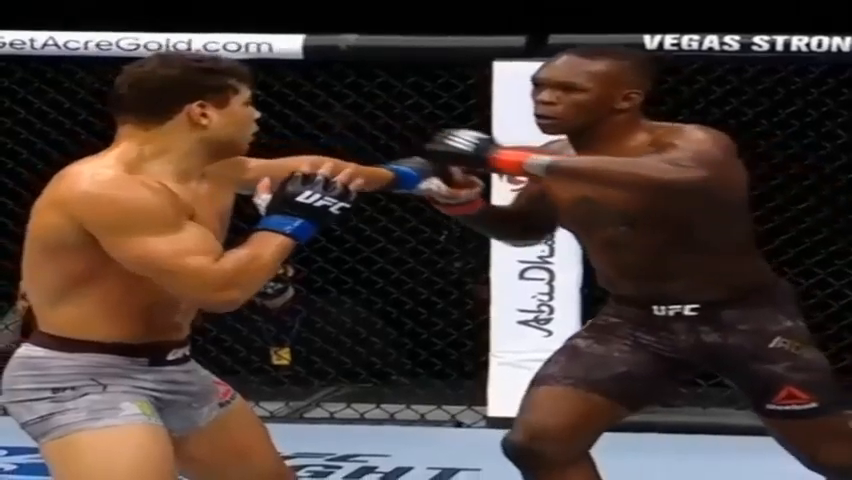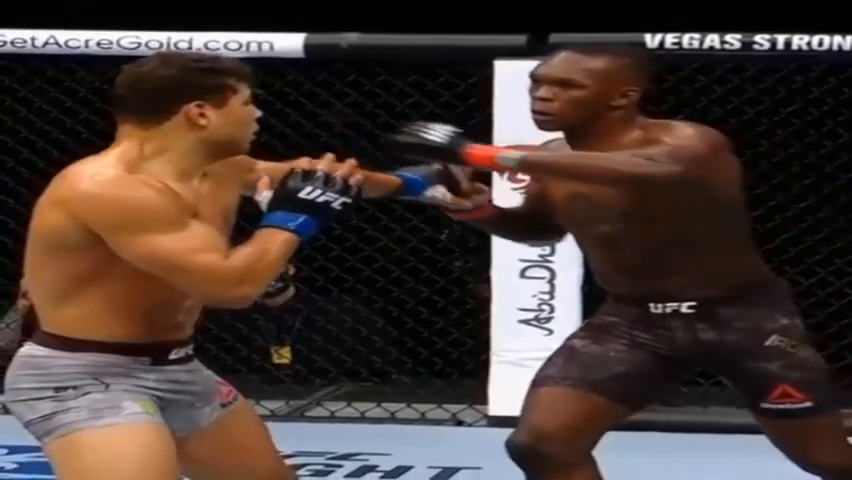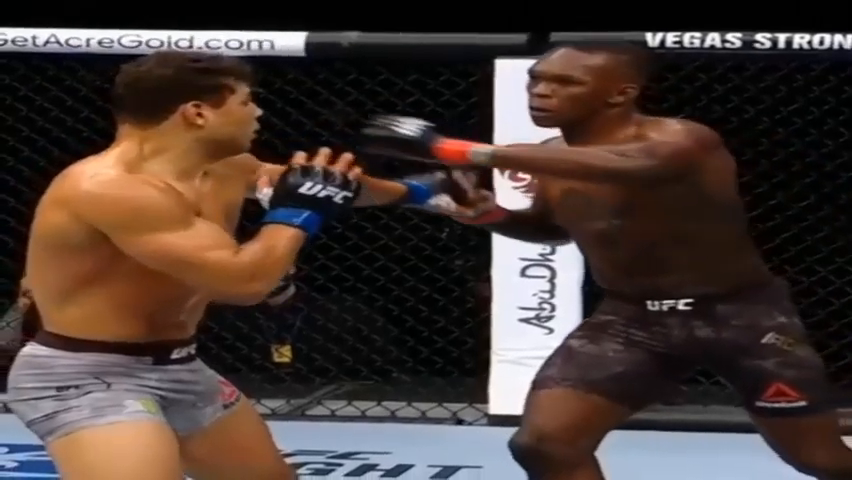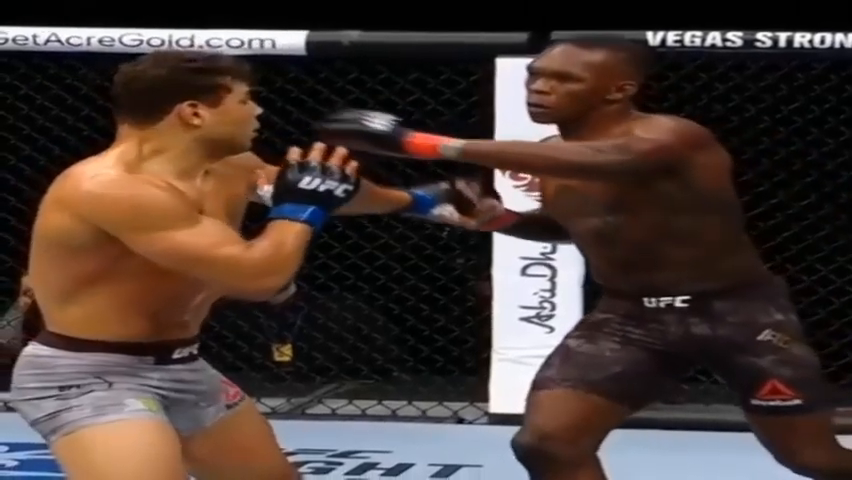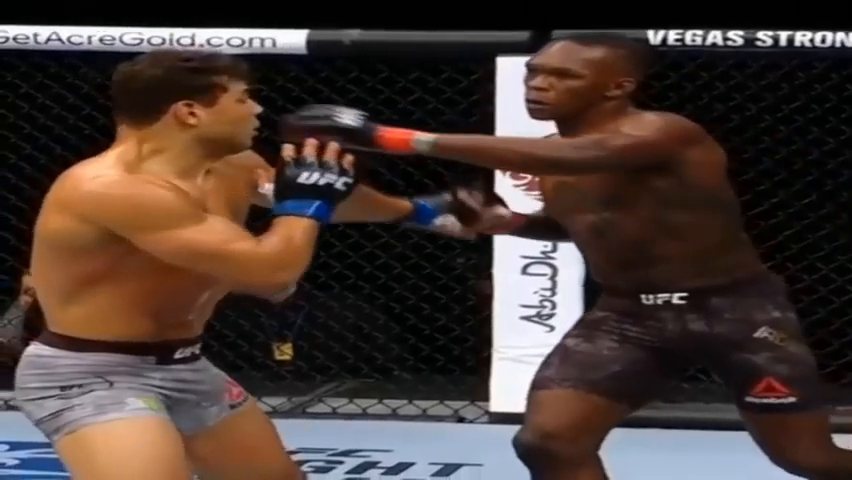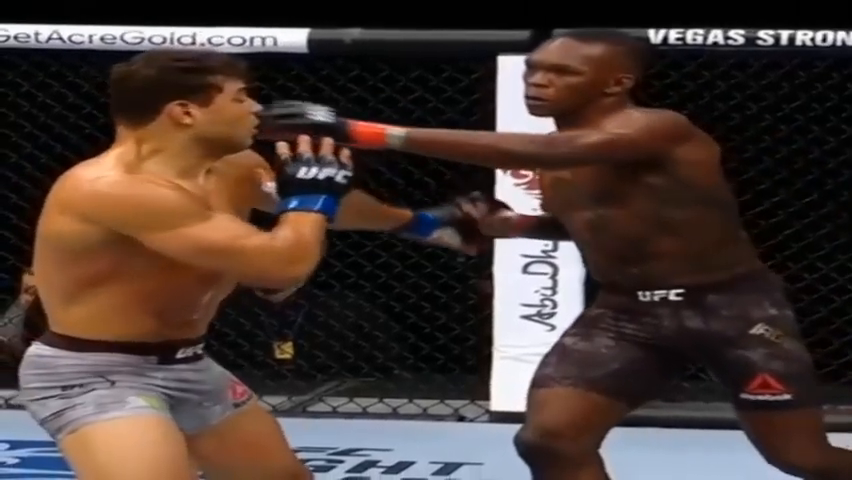
dt=0.2s
person 1, frame 1
left shoulder: (692, 142)
right shoulder: (553, 161)
left elbow: (684, 177)
right elbow: (522, 229)
left wrist: (509, 159)
right wrist: (463, 203)
left hip: (743, 316)
right hip: (630, 320)
right knee: (536, 442)
person 1, frame 2
left shoulder: (687, 141)
right shoulder: (553, 161)
left elbow: (659, 171)
right elbow: (540, 228)
left wrist: (485, 155)
right wrist: (475, 208)
left hip: (741, 314)
right hip: (629, 319)
right knee: (540, 443)
person 1, frame 3
left shoulder: (682, 138)
right shoulder: (553, 158)
left elbow: (633, 166)
right elbow: (553, 226)
left wrist: (451, 150)
right wrist: (485, 212)
left hip: (739, 312)
right hip: (627, 318)
person 1, frame 4
left shoulder: (672, 136)
right shoulder: (551, 157)
left elbow: (606, 160)
left wrist: (420, 143)
right wrist: (495, 217)
left hip: (736, 310)
right hip: (625, 317)
person 1, frame 5
left shoulder: (665, 133)
right shoulder: (548, 156)
left elbow: (581, 157)
left wrist: (393, 138)
right wrist: (504, 221)
left hip: (734, 307)
right hip: (624, 315)
person 1, frame 6
left shoulder: (659, 130)
right shoulder: (555, 157)
left elbow: (548, 152)
left wrist: (369, 134)
right wrist: (513, 224)
left hip: (730, 304)
right hip: (622, 312)
person 2, frame 1
left shoulder: (212, 168)
right shoulder: (105, 189)
left elbow: (297, 168)
right elbow: (220, 287)
left wrist: (399, 176)
right wrist: (290, 220)
left hip: (171, 369)
right hip: (80, 378)
person 2, frame 2
left shoulder: (219, 168)
right shoulder: (107, 190)
left elbow: (301, 171)
right elbow: (233, 284)
left wrist: (405, 183)
right wrist: (294, 216)
left hip: (175, 369)
right hip: (83, 379)
person 2, frame 3
left shoulder: (224, 167)
right shoulder: (108, 190)
left elbow: (316, 178)
right elbow: (245, 280)
left wrist: (412, 191)
right wrist: (297, 212)
left hip: (179, 368)
right hip: (86, 377)
person 2, frame 4
left shoulder: (227, 169)
right shoulder: (108, 190)
left elbow: (326, 187)
right elbow: (259, 274)
left wrist: (415, 201)
right wrist: (302, 207)
left hip: (181, 367)
right hip: (86, 377)
person 2, frame 5
left shoulder: (230, 168)
right shoulder: (110, 190)
left elbow: (332, 195)
right elbow: (270, 270)
left wrist: (418, 211)
right wrist: (305, 202)
left hip: (183, 367)
right hip: (90, 376)
person 2, frame 6
left shoulder: (232, 168)
right shoulder: (111, 190)
left elbow: (331, 204)
right elbow: (283, 264)
left wrist: (418, 222)
right wrist: (310, 196)
left hip: (188, 366)
